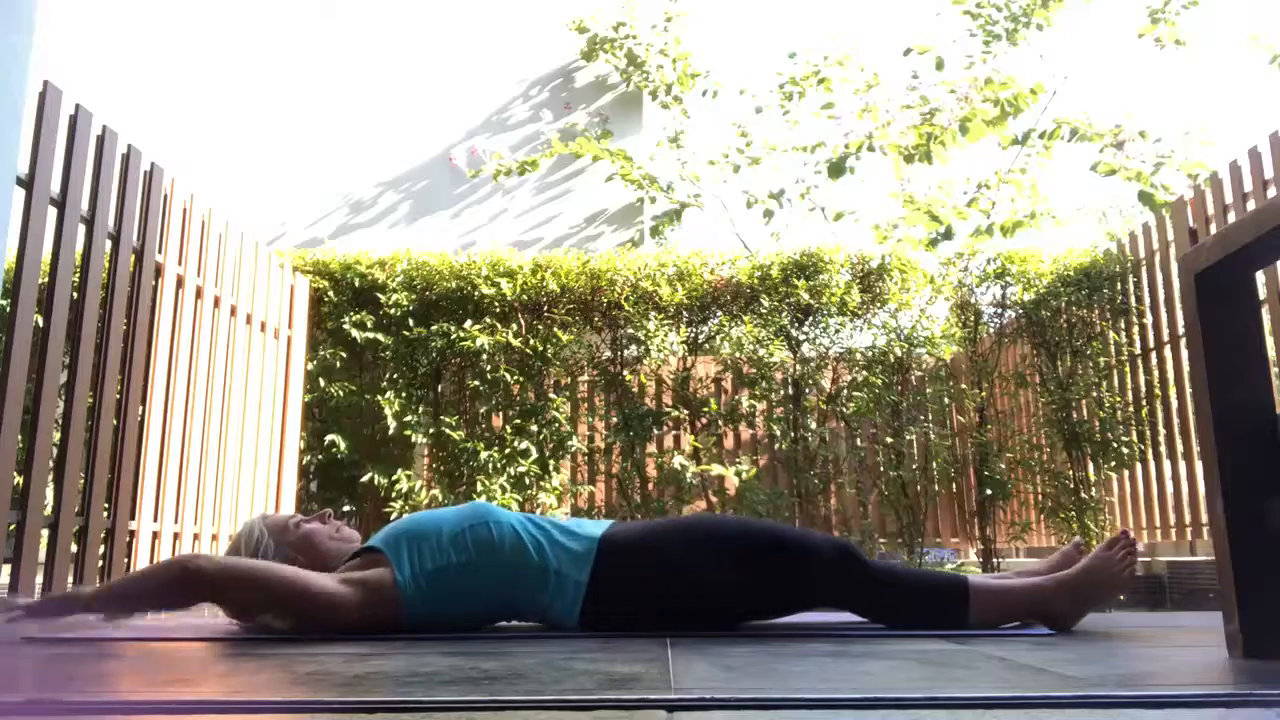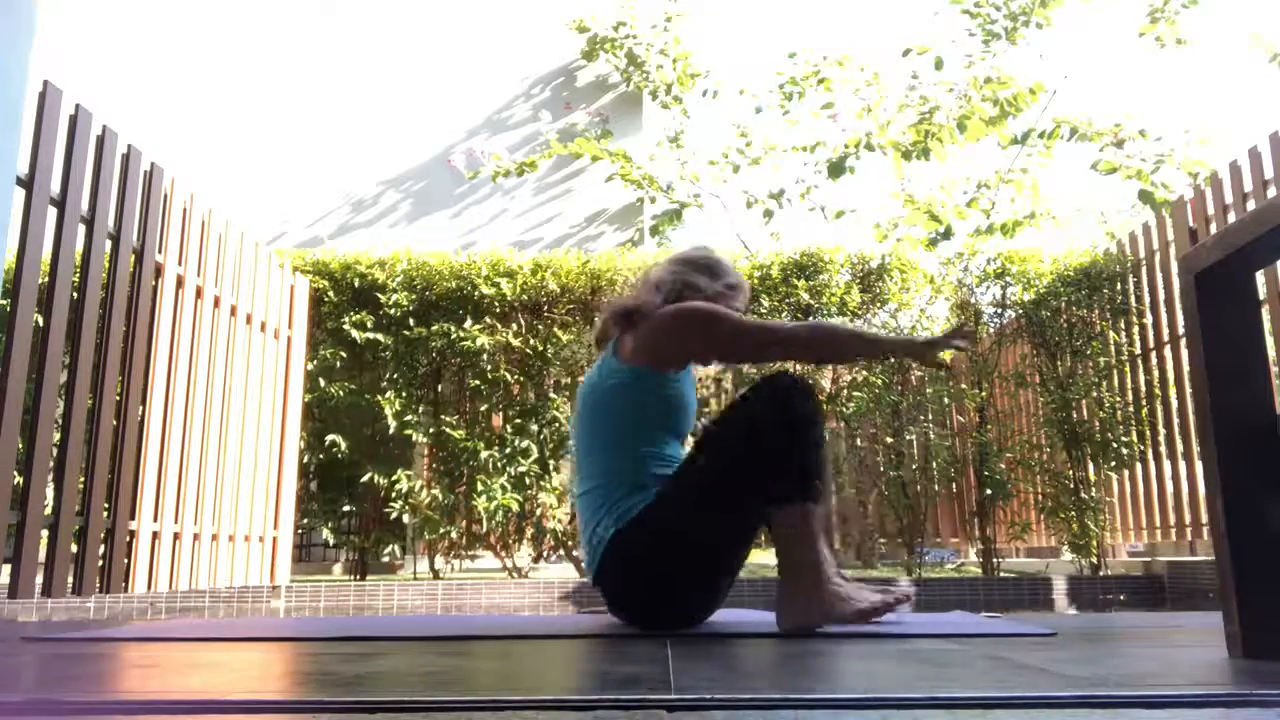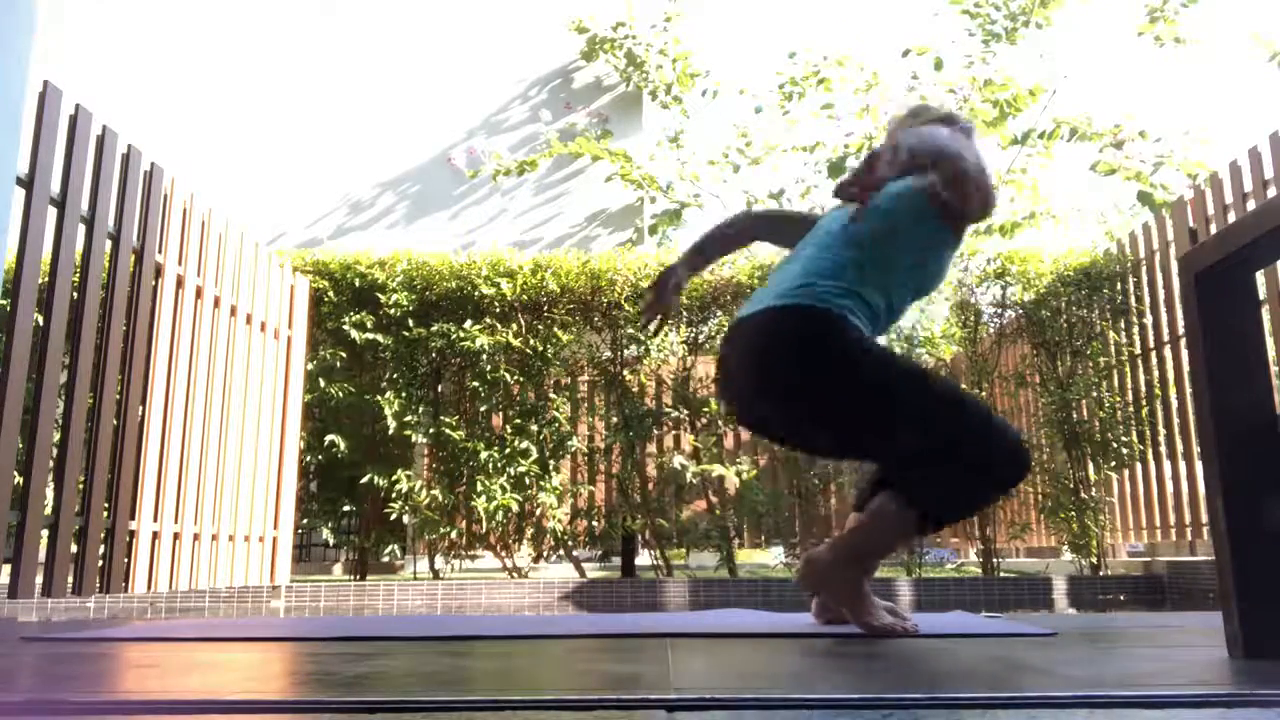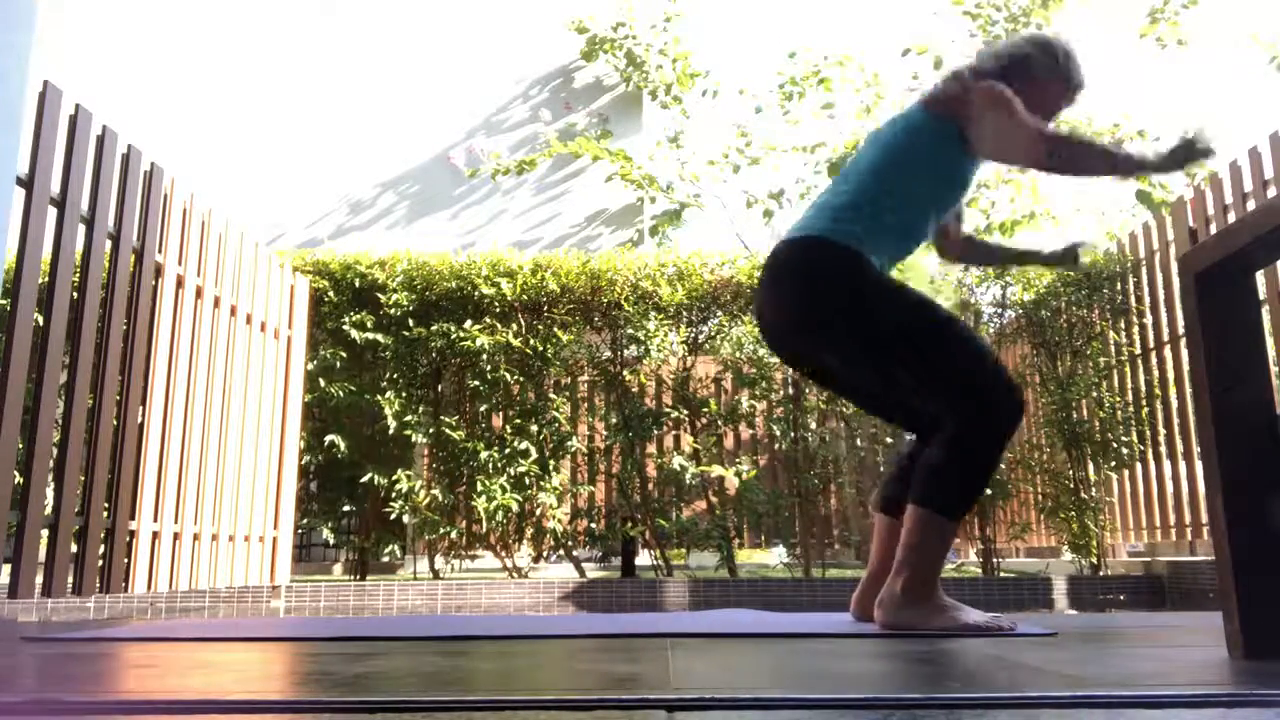
dt=1s
person 1, frame 1
left shoulder: (375, 558)
right shoulder: (362, 593)
right elbow: (206, 573)
left hip: (613, 550)
right hip: (615, 584)
left knee: (819, 557)
right knee: (828, 572)
left ankle: (1025, 591)
right ankle: (1039, 597)
person 1, frame 2
left shoulder: (635, 357)
right shoulder: (676, 324)
right elbow: (803, 341)
right wrist: (912, 348)
left hip: (640, 576)
right hip: (650, 570)
right knee: (784, 399)
left ankle: (813, 579)
right ankle: (809, 588)
person 1, frame 3
left shoulder: (867, 207)
right shoulder: (947, 196)
left elbow: (755, 220)
right elbow: (947, 145)
left wrist: (676, 274)
right wrist: (911, 148)
left hip: (743, 366)
right hip: (803, 348)
left knee: (917, 444)
right knee: (995, 457)
left ankle: (842, 582)
right ankle: (841, 565)
person 1, frame 4
left shoulder: (943, 125)
right shoulder: (978, 99)
left elbow: (955, 244)
right elbow: (1045, 150)
left wrist: (1041, 257)
right wrist: (1153, 163)
left hip: (794, 294)
right hip: (826, 283)
left knee: (952, 423)
right knee: (989, 406)
left ankle: (881, 585)
right ankle: (909, 594)
